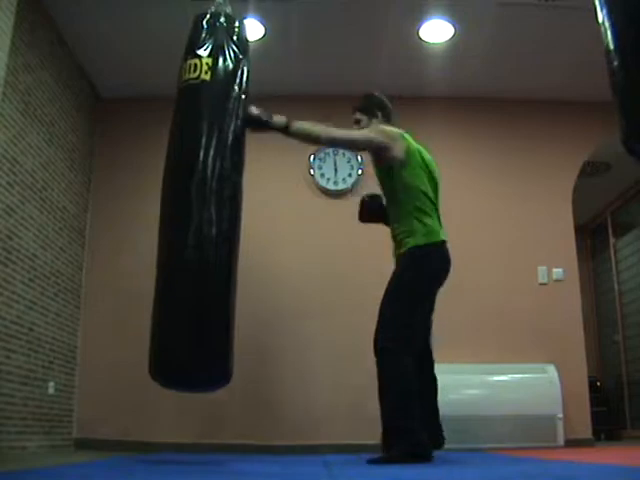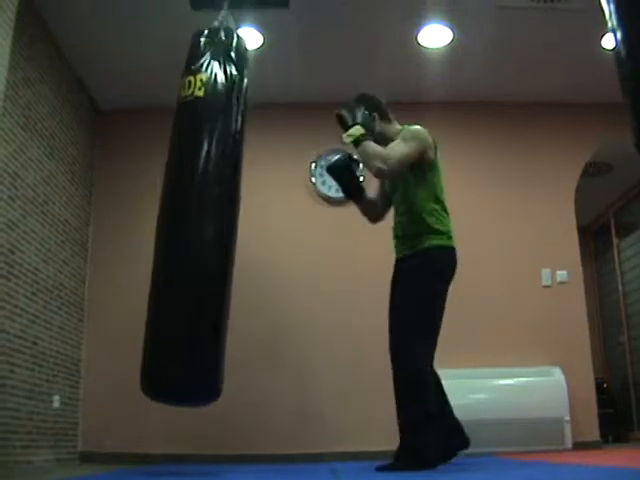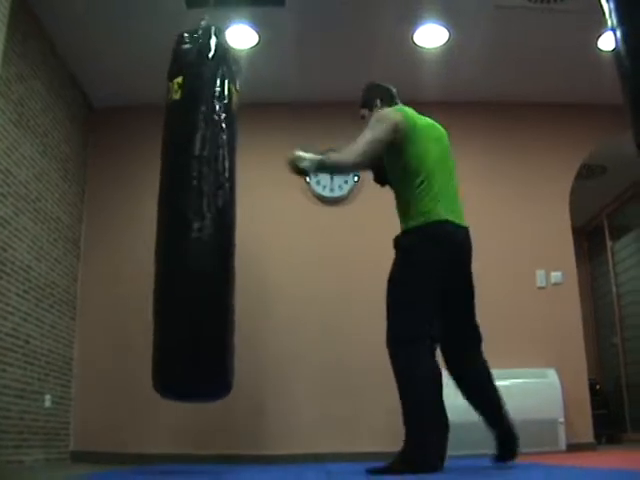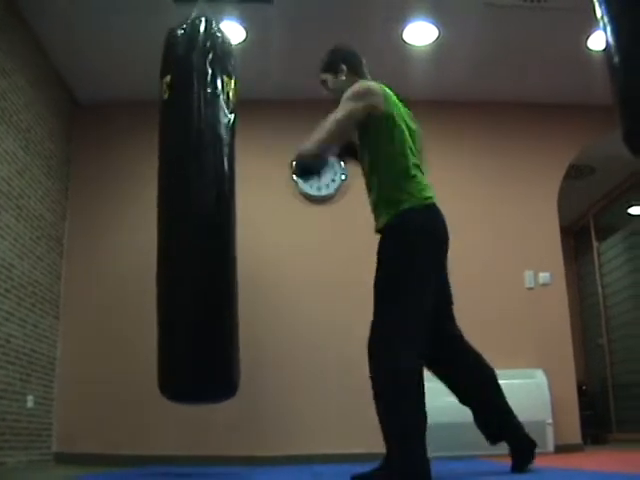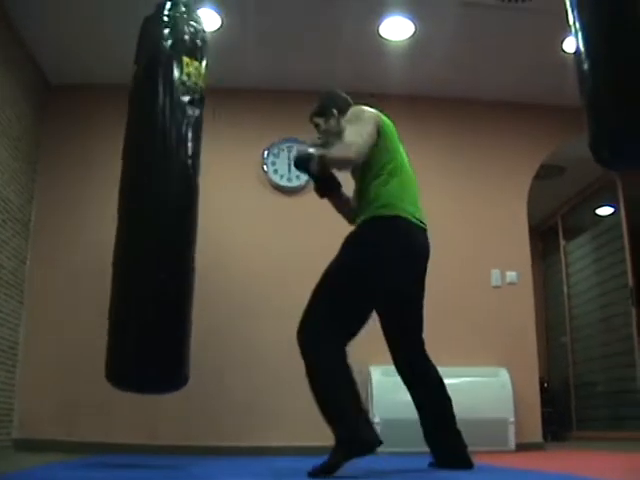
dt=0.5s
person 1, frame 1
left shoulder: (388, 138)
right shoulder: (414, 154)
left elbow: (331, 137)
left wrist: (277, 123)
right wrist: (381, 213)
left hip: (420, 256)
right hip: (432, 255)
left knee: (392, 344)
right knee: (415, 349)
left ankle: (407, 442)
right ankle: (427, 434)
person 1, frame 2
left shoulder: (415, 135)
right shoulder: (389, 159)
left elbow: (381, 165)
right elbow: (375, 213)
left wrist: (354, 133)
right wrist: (348, 184)
left hip: (431, 255)
right hip: (412, 258)
left knee: (409, 350)
right knee: (410, 350)
left ankle: (419, 448)
right ankle: (445, 436)
person 1, frame 3
left shoulder: (389, 117)
right shoulder: (434, 130)
left elbow: (351, 159)
left wrist: (312, 161)
right wrist: (385, 172)
left hip: (426, 237)
right hip: (454, 235)
left knee: (408, 341)
right knee: (461, 344)
left ankle: (424, 448)
right ankle: (502, 434)
person 1, frame 4
left shoulder: (365, 92)
right shoulder: (379, 105)
left elbow: (313, 152)
left wrist: (308, 159)
left hip: (410, 229)
right hip: (418, 227)
left knee: (391, 343)
right knee: (441, 337)
right ankle: (512, 433)
person 1, frame 5
left shoulder: (362, 116)
right shoulder: (373, 134)
left elbow: (351, 156)
left wrist: (313, 156)
right wrist: (327, 186)
left hip: (384, 237)
right hip: (412, 240)
left knee: (318, 334)
right knee: (409, 349)
left ankle: (354, 434)
